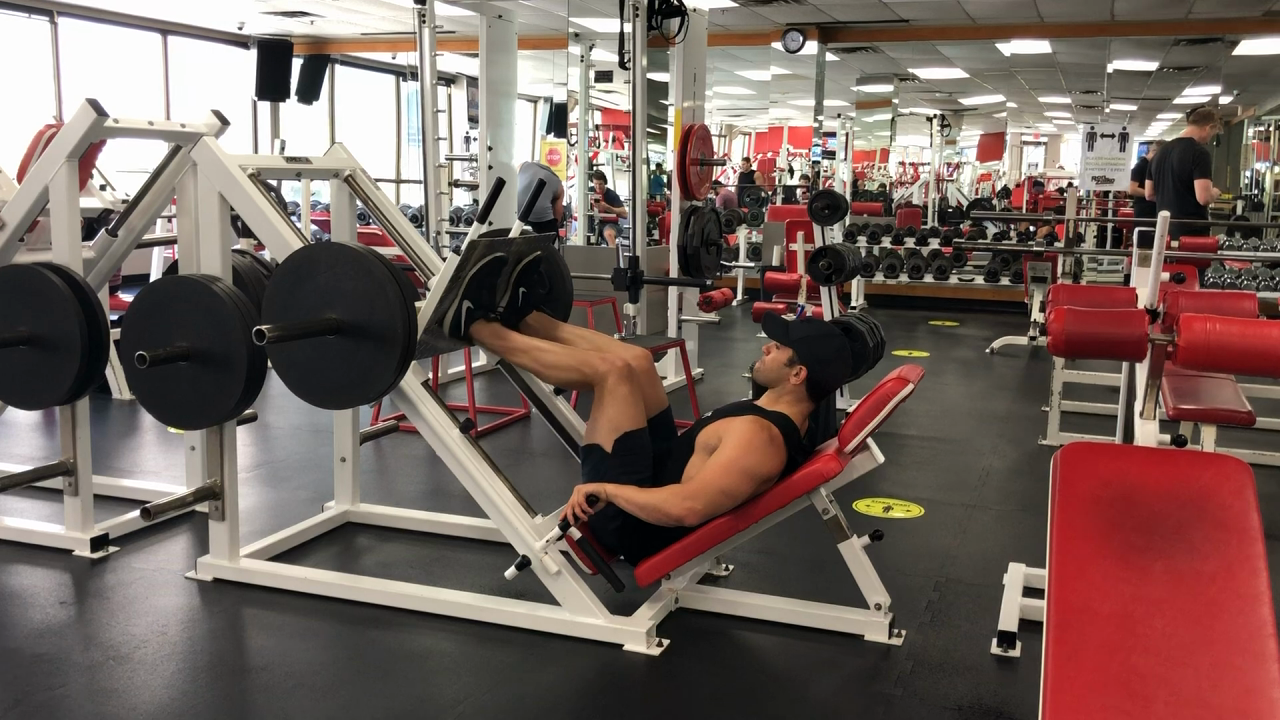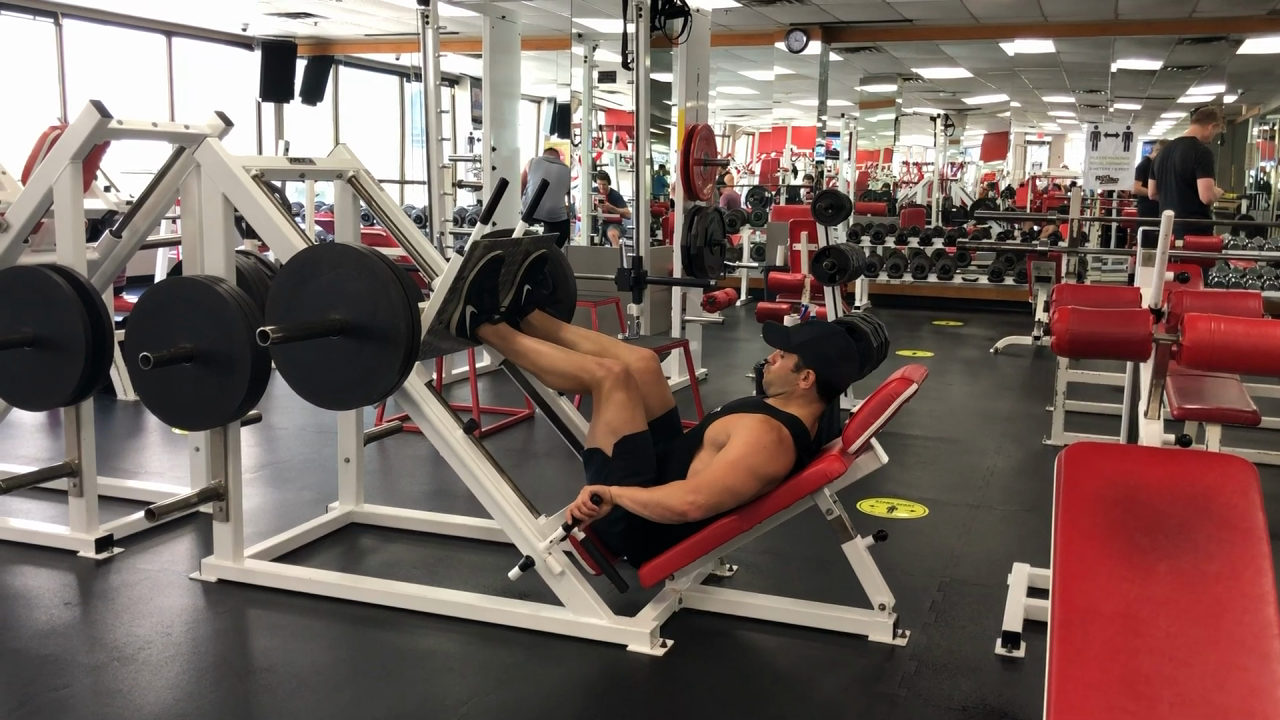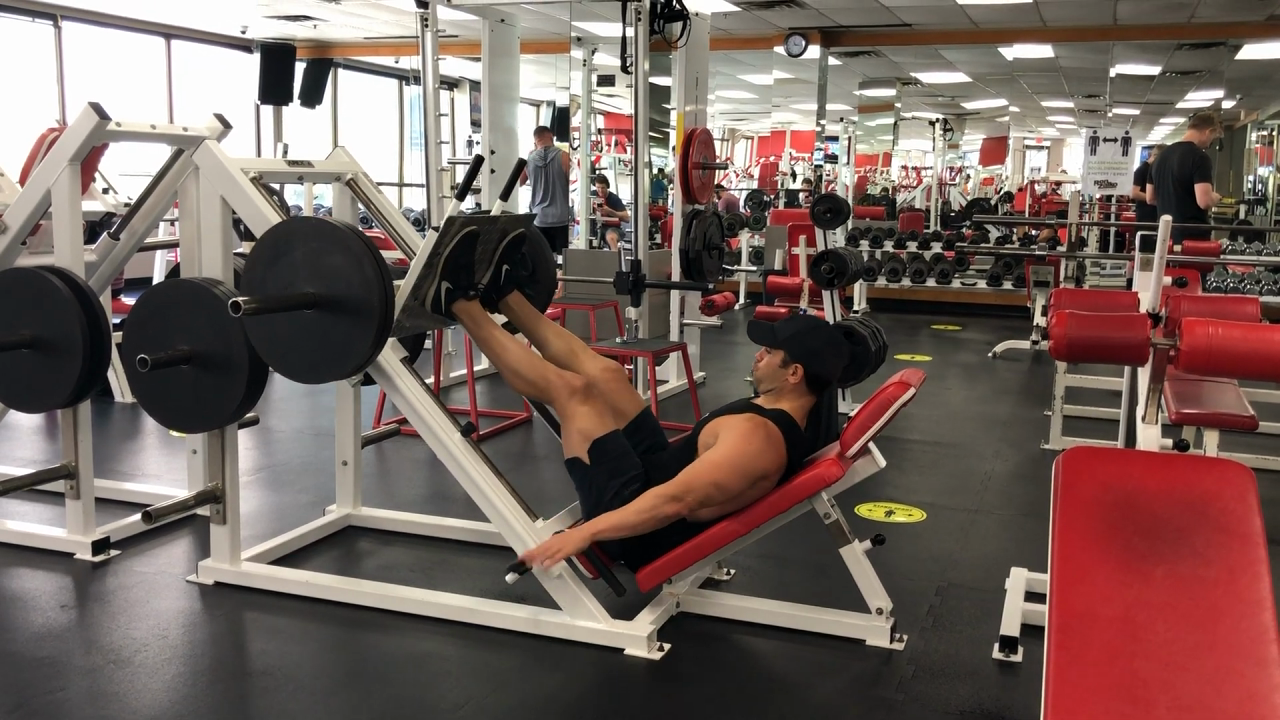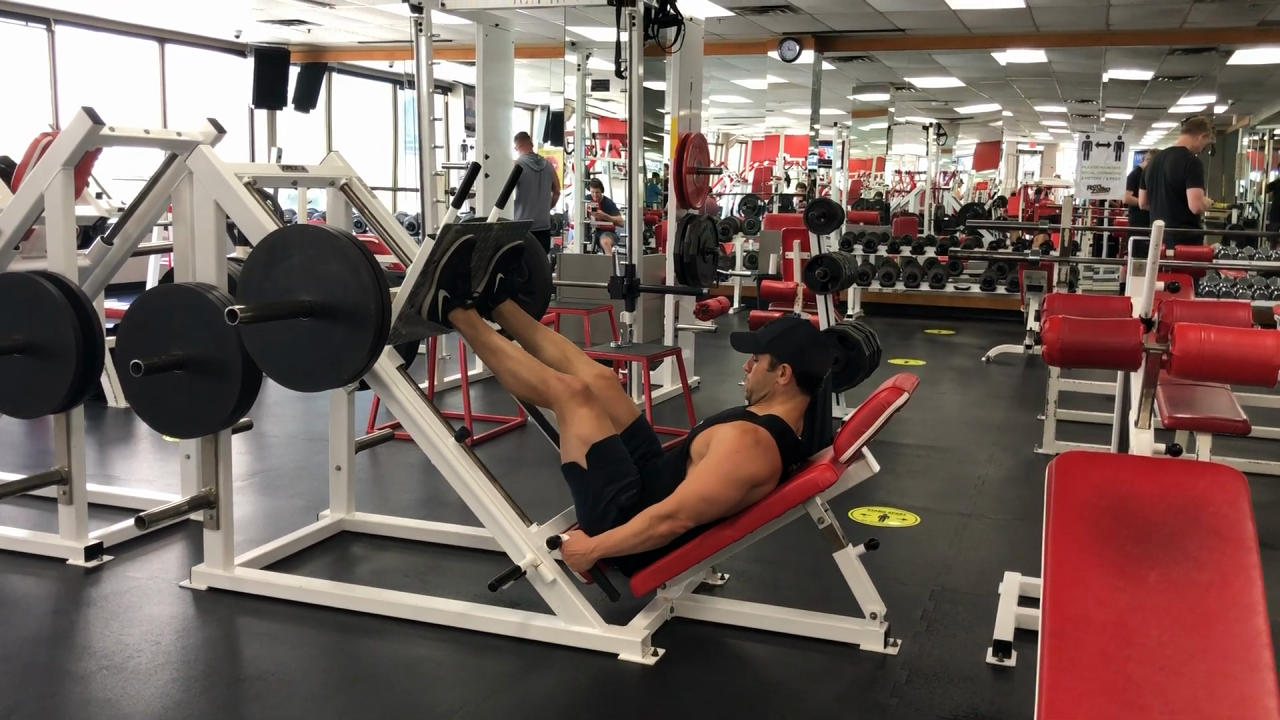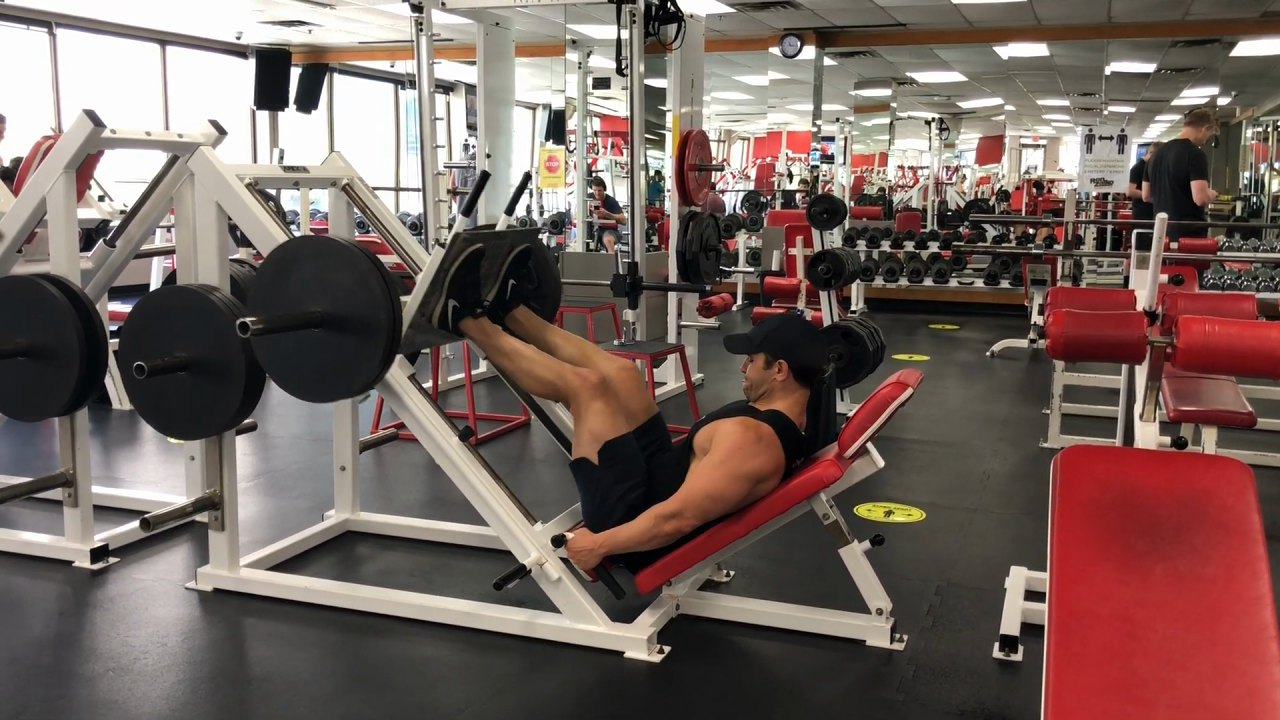
dt=1s
person 1, frame 1
left shoulder: (759, 437)
right shoulder: (785, 422)
left elbow: (687, 509)
left wrist: (603, 491)
left hip: (628, 523)
left knee: (614, 370)
right knee: (634, 361)
left ankle: (480, 326)
right ankle: (522, 315)
person 1, frame 2
left shoulder: (768, 437)
right shoulder: (793, 423)
left elbow: (690, 503)
left wrist: (610, 493)
left hip: (635, 523)
left knee: (610, 374)
right knee: (641, 364)
left ankle: (485, 325)
right ankle: (525, 314)
person 1, frame 3
left shoulder: (758, 435)
right shoulder: (785, 420)
left elbow: (676, 502)
left wrist: (583, 534)
left hip: (640, 533)
left knee: (571, 389)
right knee: (606, 374)
left ankle: (460, 302)
right ankle: (504, 294)
person 1, frame 4
left shoulder: (749, 443)
right shoulder: (784, 428)
left elbow: (674, 519)
left wrist: (593, 549)
left hip: (627, 515)
right hip: (652, 478)
left knee: (571, 391)
right knee: (599, 381)
left ankle: (457, 309)
right ankle: (496, 301)
person 1, frame 5
left shoulder: (751, 438)
right shoulder: (787, 424)
left elbow: (679, 519)
left wrist: (599, 544)
left hip: (633, 518)
left knee: (588, 385)
right knee: (620, 374)
left ankle: (467, 319)
right ankle: (510, 308)
